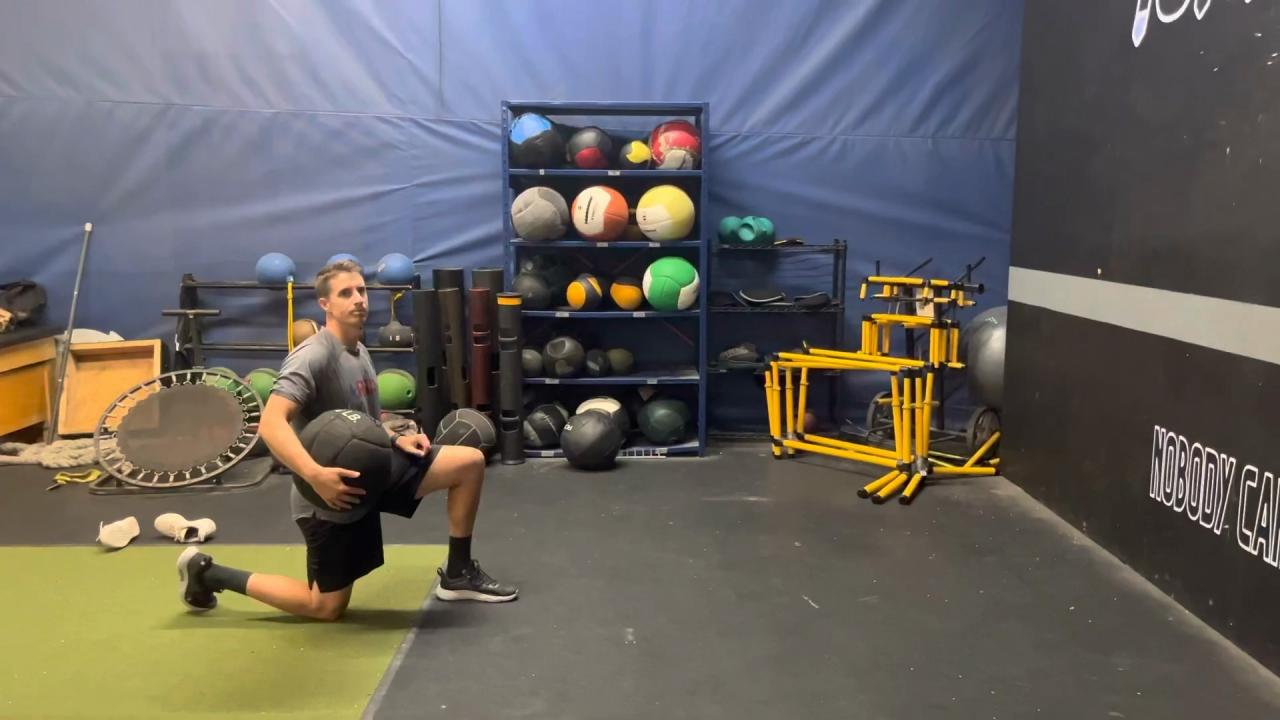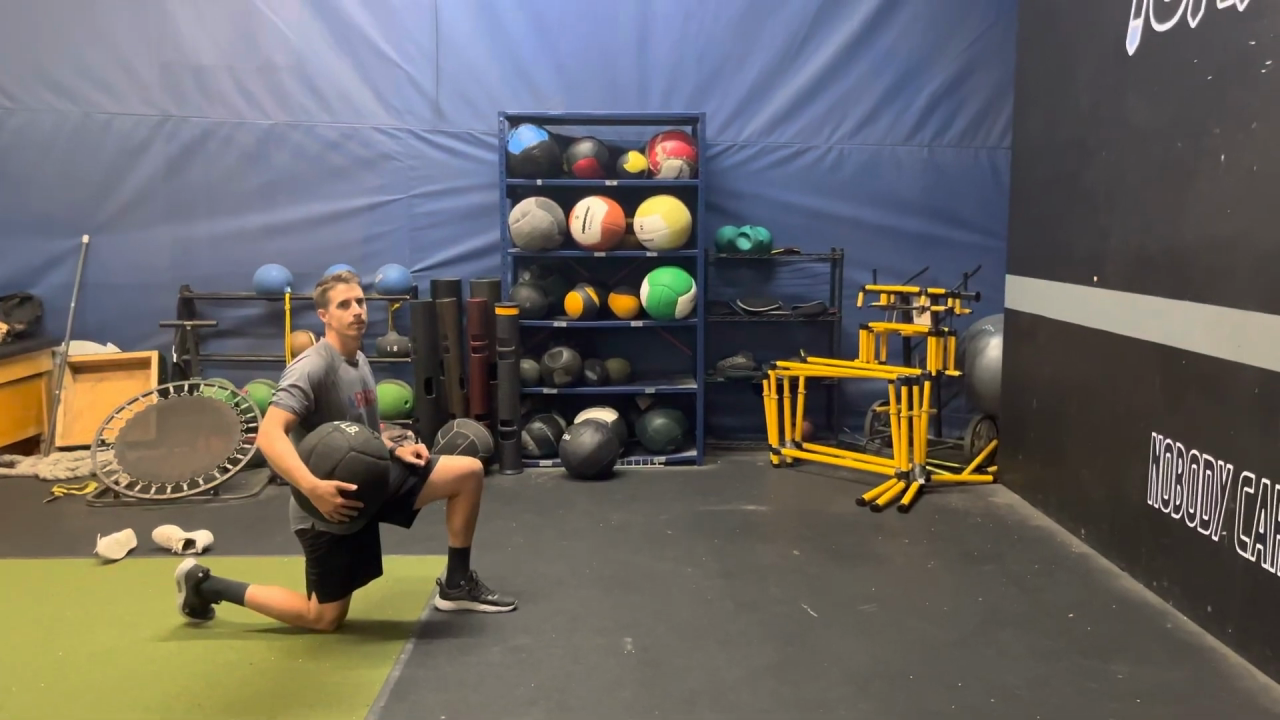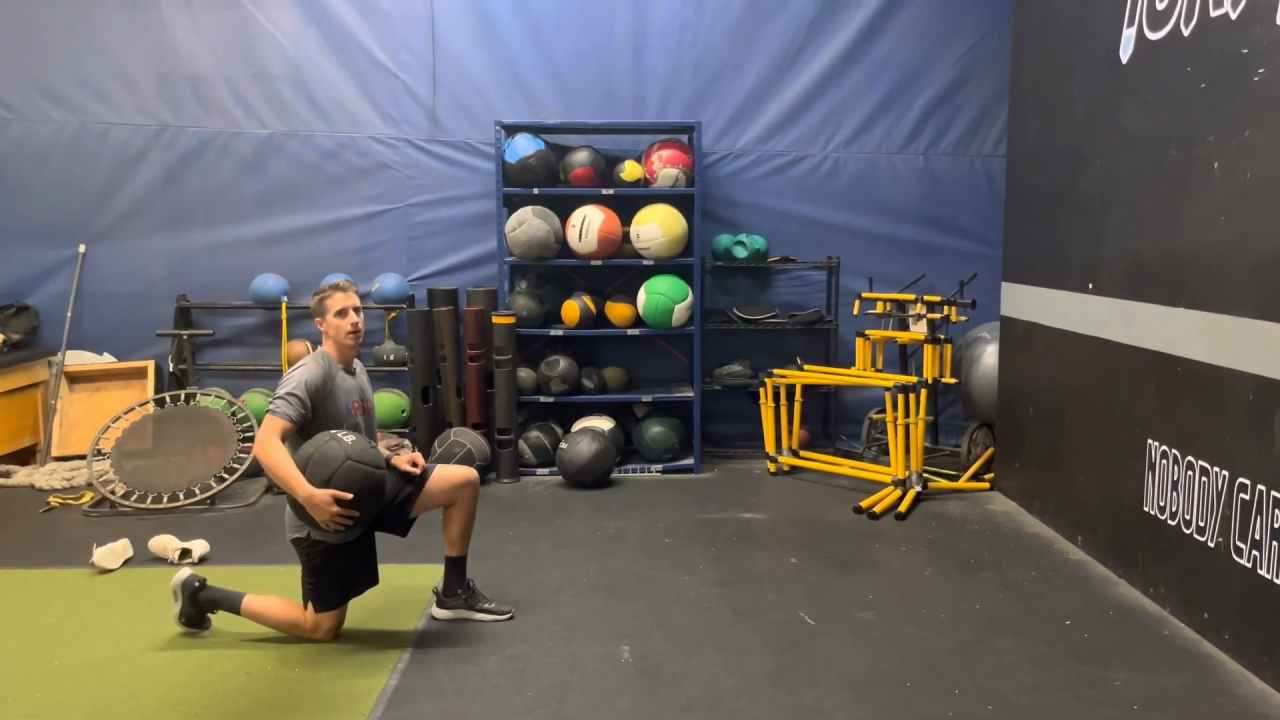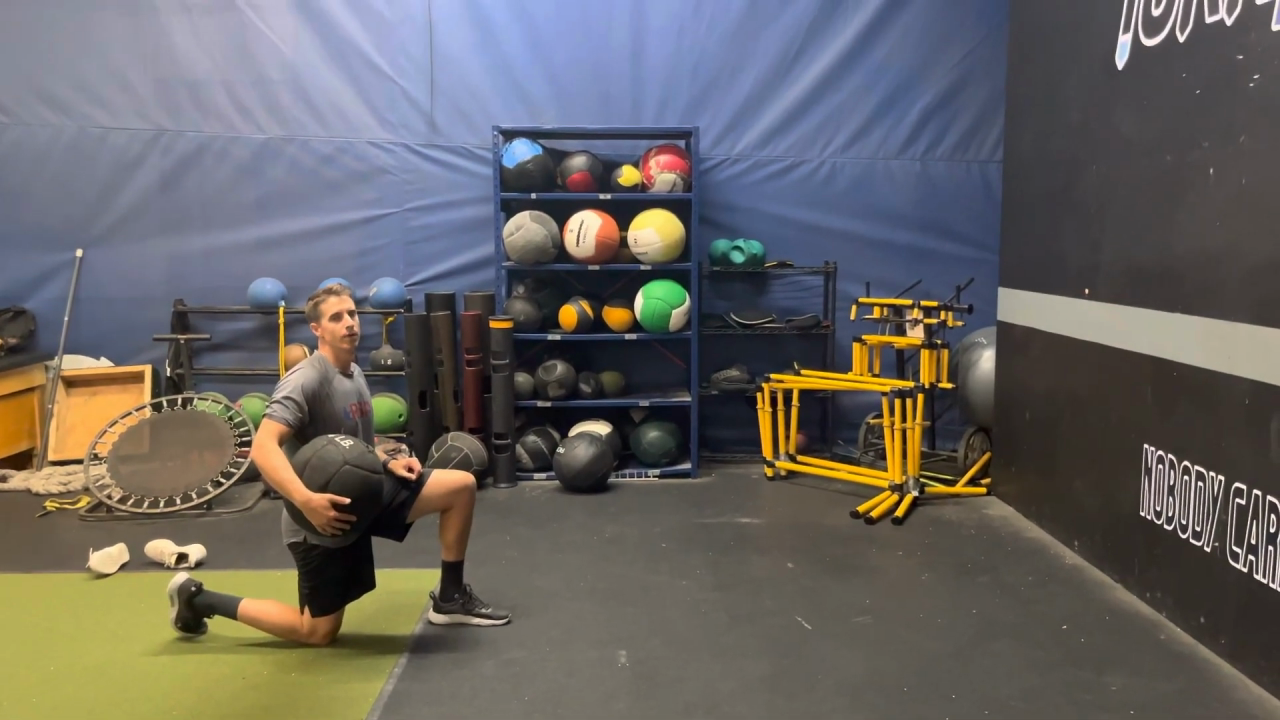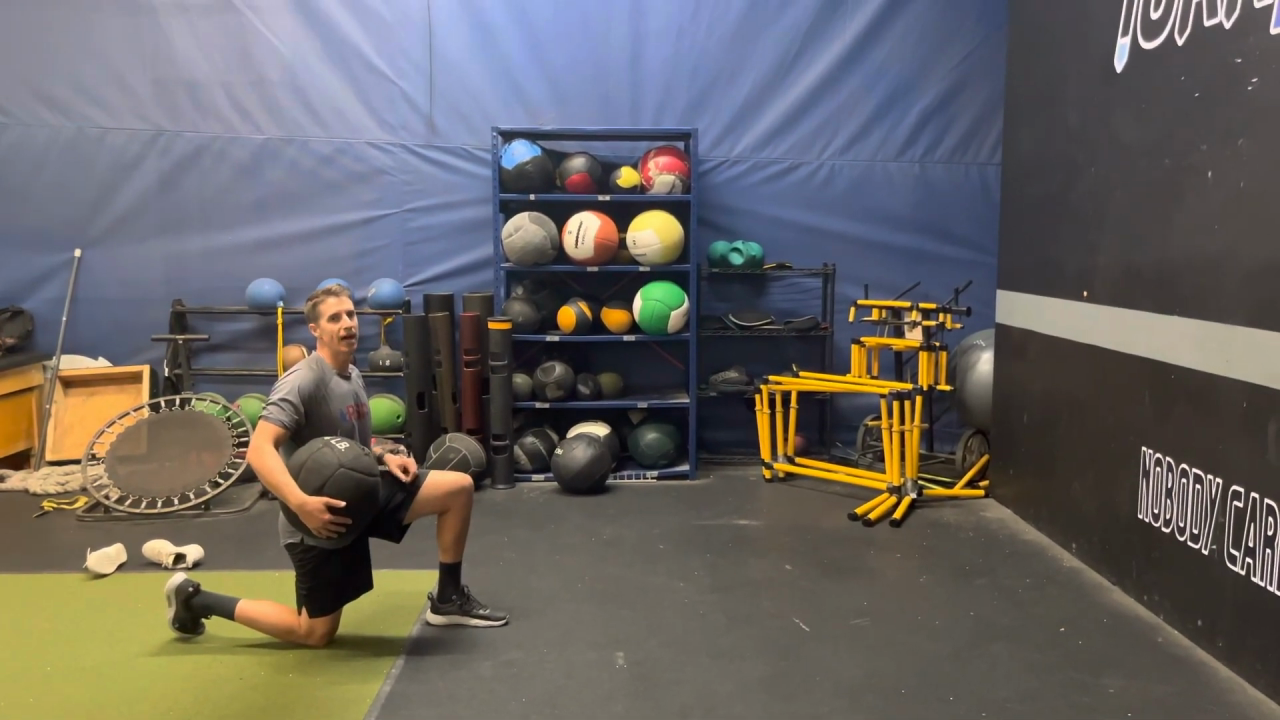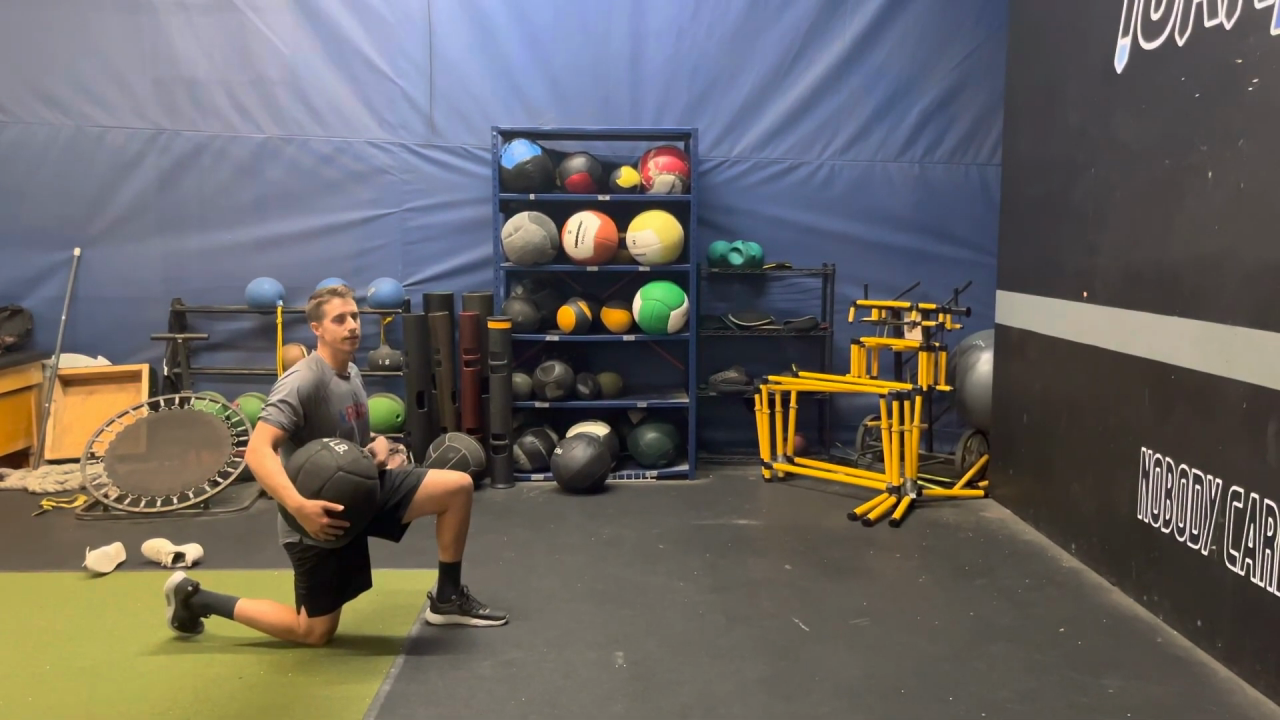
dt=0.4s
person 1, frame 1
left shoulder: (359, 351)
right shoulder: (313, 357)
right elbow: (271, 423)
left wrist: (396, 438)
right wrist: (315, 475)
right hip: (331, 494)
left knee: (470, 462)
right knee: (326, 607)
left ankle: (458, 574)
right ankle: (208, 573)
person 1, frame 2
left shoulder: (359, 361)
right shoulder: (312, 368)
right elbow: (269, 435)
left wrist: (395, 448)
right wrist: (313, 488)
right hip: (330, 506)
left knee: (469, 471)
right knee: (325, 617)
left ankle: (457, 585)
right ankle: (205, 584)
person 1, frame 3
left shoulder: (357, 369)
right shoulder: (309, 376)
right elbow: (266, 443)
left wrist: (392, 457)
right wrist: (308, 496)
right hip: (326, 514)
left knee: (465, 480)
right knee: (322, 627)
left ankle: (453, 593)
right ankle: (201, 594)
person 1, frame 4
left shoulder: (354, 373)
right shoulder: (306, 381)
right elbow: (263, 448)
left wrist: (388, 462)
right wrist: (306, 501)
right hip: (323, 518)
left knee: (462, 485)
right knee: (318, 631)
left ankle: (450, 598)
right ankle: (198, 599)
person 1, frame 5
left shoulder: (352, 375)
right shoulder: (303, 382)
right elbow: (259, 449)
left wrist: (385, 456)
right wrist: (300, 504)
right hip: (320, 519)
left knee: (459, 487)
right knee: (315, 632)
left ankle: (448, 599)
right ankle: (196, 599)
person 1, frame 6
left shoulder: (351, 373)
right shoulder: (302, 382)
right elbow: (258, 451)
left wrist: (379, 441)
right wrist: (298, 507)
right hip: (320, 519)
left knee: (458, 487)
right knee: (314, 631)
left ankle: (448, 599)
right ankle: (194, 598)
